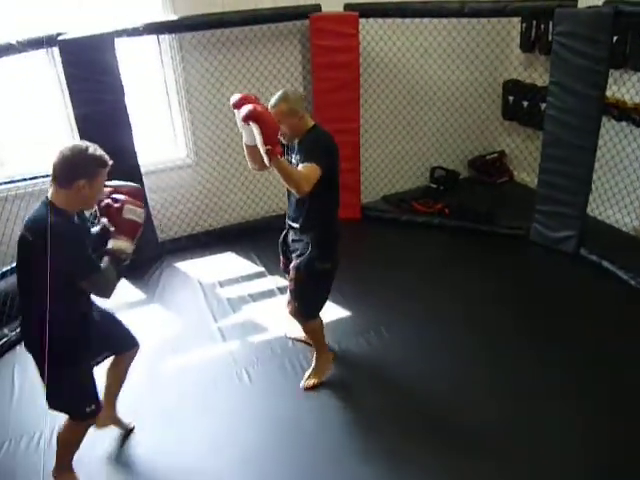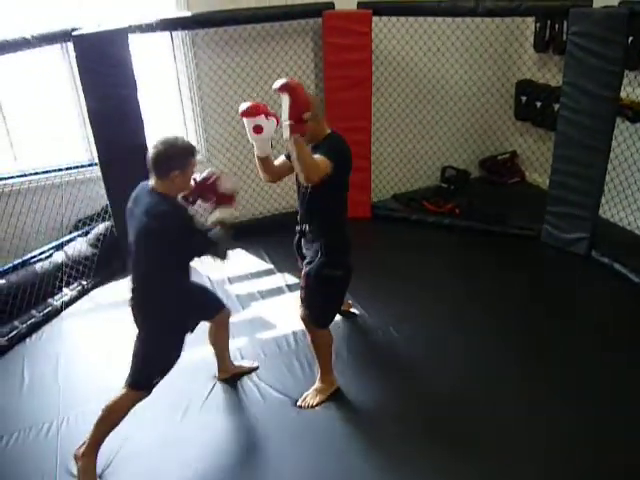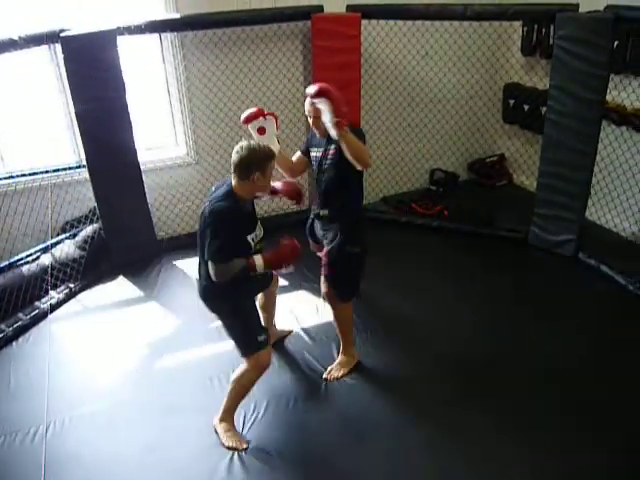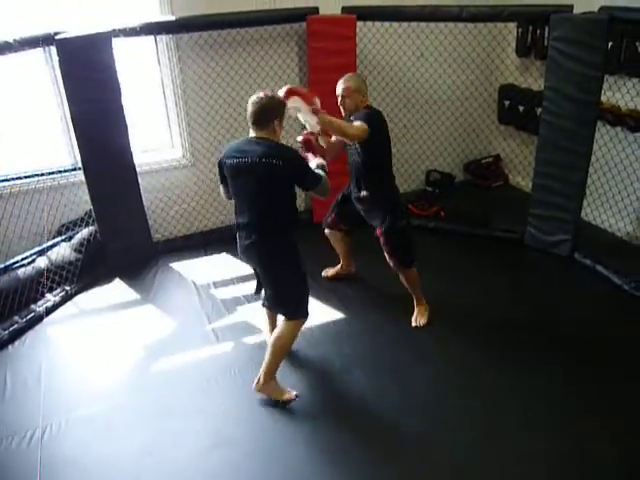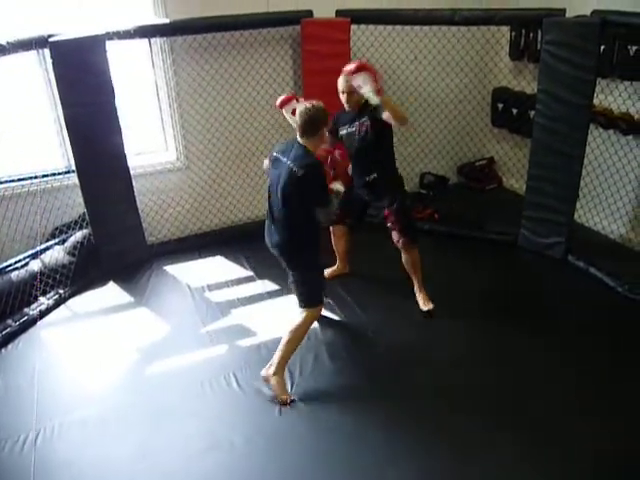
dt=0.4s
person 1, frame 1
left shoulder: (67, 213)
right shoulder: (50, 230)
left elbow: (85, 248)
right elbow: (103, 286)
left wrist: (110, 227)
right wrist: (123, 237)
left hip: (80, 315)
right hip: (56, 334)
left knee: (127, 347)
right knee: (82, 412)
left ankle: (108, 411)
person 1, frame 2
left shoulder: (146, 192)
right shoulder: (168, 217)
right elbow: (217, 250)
left hip: (173, 288)
right hip: (159, 307)
left knee: (220, 314)
right knee: (137, 389)
left ankle: (226, 368)
right ankle: (87, 451)
person 1, frame 3
left shoulder: (237, 186)
right shoulder: (223, 212)
right elbow: (220, 272)
left wrist: (275, 188)
right wrist: (266, 260)
left hip: (240, 273)
right hip: (223, 291)
left knee: (271, 279)
right knee: (259, 359)
left ankle: (270, 330)
right ankle: (224, 419)
person 1, frame 4
left shoulder: (229, 154)
right shoulder: (285, 157)
left elbow: (227, 194)
right elbow: (324, 191)
right wrist: (317, 164)
left hip: (246, 242)
right hip: (276, 245)
left knee: (274, 293)
right knee: (295, 317)
left ankle: (274, 336)
right ankle: (266, 380)
person 1, frame 5
left shoulder: (282, 149)
right shoulder: (312, 168)
left elbow: (267, 167)
right elbow: (325, 217)
right wrist: (335, 192)
left hip: (277, 233)
right hip: (296, 242)
left knee: (312, 252)
right knee: (312, 308)
left ankle: (312, 288)
right ankle: (275, 369)
person 2, frame 1
left shoulder: (319, 142)
right shoulder: (293, 139)
left elbow: (301, 186)
right elbow: (260, 165)
left wrist: (272, 151)
right wrist: (249, 133)
left hip: (316, 236)
right hip: (297, 228)
left knee: (299, 306)
right knee: (297, 285)
left ankle: (322, 358)
right ankle: (311, 334)
person 2, frame 2
left shoulder: (335, 147)
right shoulder: (305, 144)
left elbow: (309, 177)
right elbow: (271, 175)
left wrist: (294, 135)
right wrist: (260, 142)
left hip: (328, 241)
right hip: (310, 231)
left knee: (311, 315)
right knee: (313, 278)
left ankle: (326, 380)
right ankle: (338, 301)
person 2, frame 3
left shoulder: (350, 134)
right shoulder: (314, 136)
left elbow: (363, 163)
right elbow: (293, 169)
left wrist: (338, 127)
right wrist: (269, 145)
left hip: (344, 222)
right hip: (321, 215)
left knee: (333, 290)
right knee: (321, 250)
left ankle: (348, 353)
right ankle: (342, 277)
person 2, frame 4
left shoulder: (372, 118)
right shoulder: (345, 119)
left elbow: (351, 134)
right elbow: (334, 150)
left wrist: (316, 116)
left hip: (381, 198)
right hip: (356, 192)
left knee: (399, 259)
right knee: (333, 226)
left ankle: (420, 303)
right ankle: (346, 265)
person 2, frame 5
left shoulder: (374, 108)
right shoulder: (340, 118)
left elbow: (402, 120)
left wrist: (377, 95)
left hip: (385, 182)
right hip: (357, 181)
left knee: (403, 238)
right knee: (337, 222)
left ankle: (419, 289)
right ankle: (342, 264)
